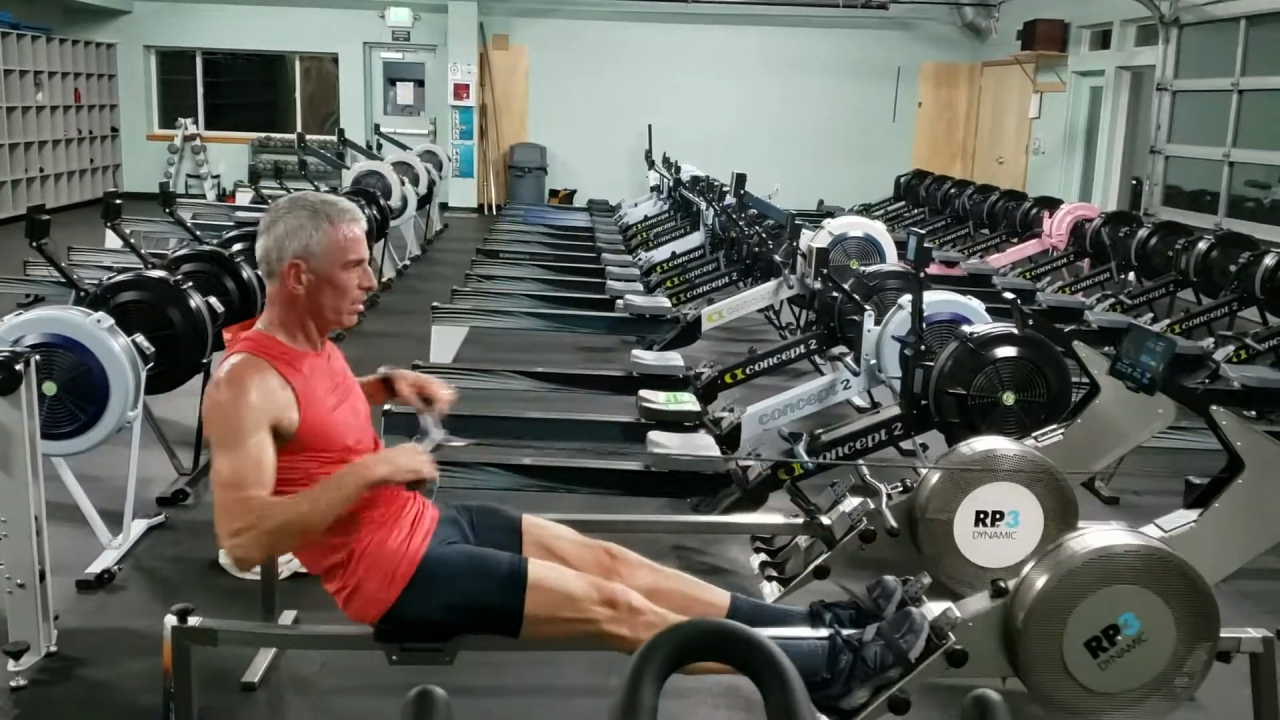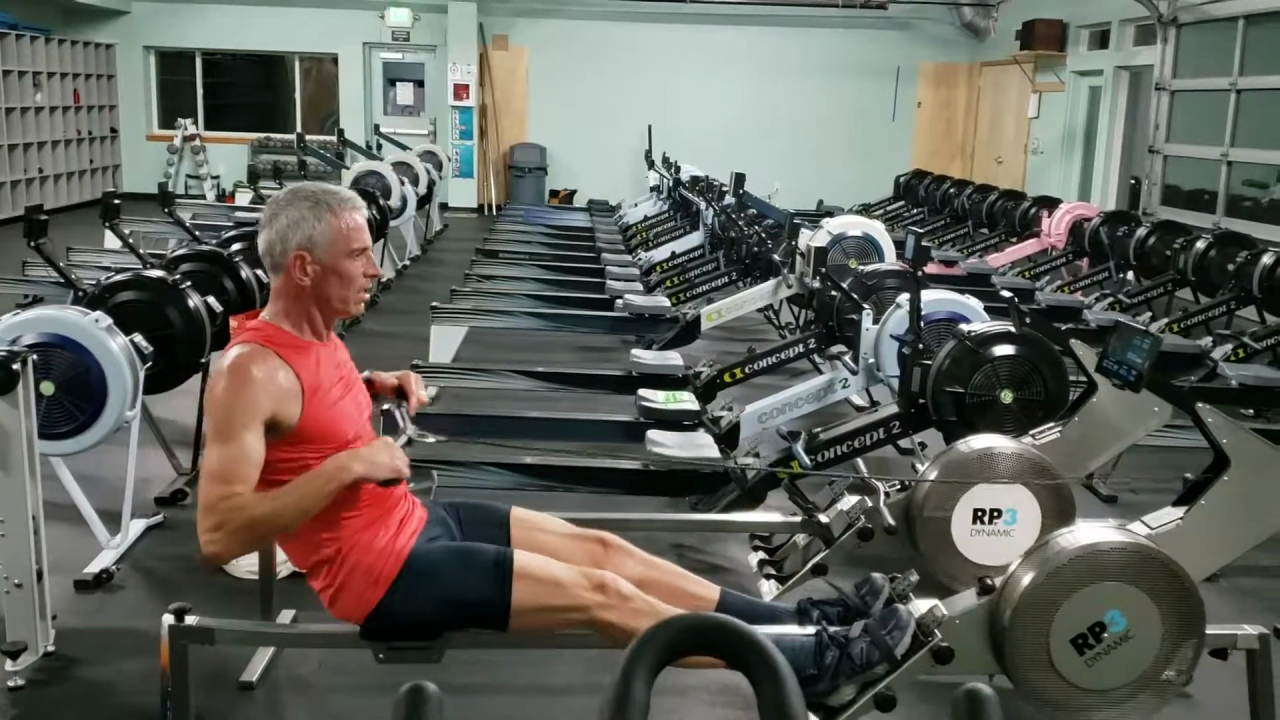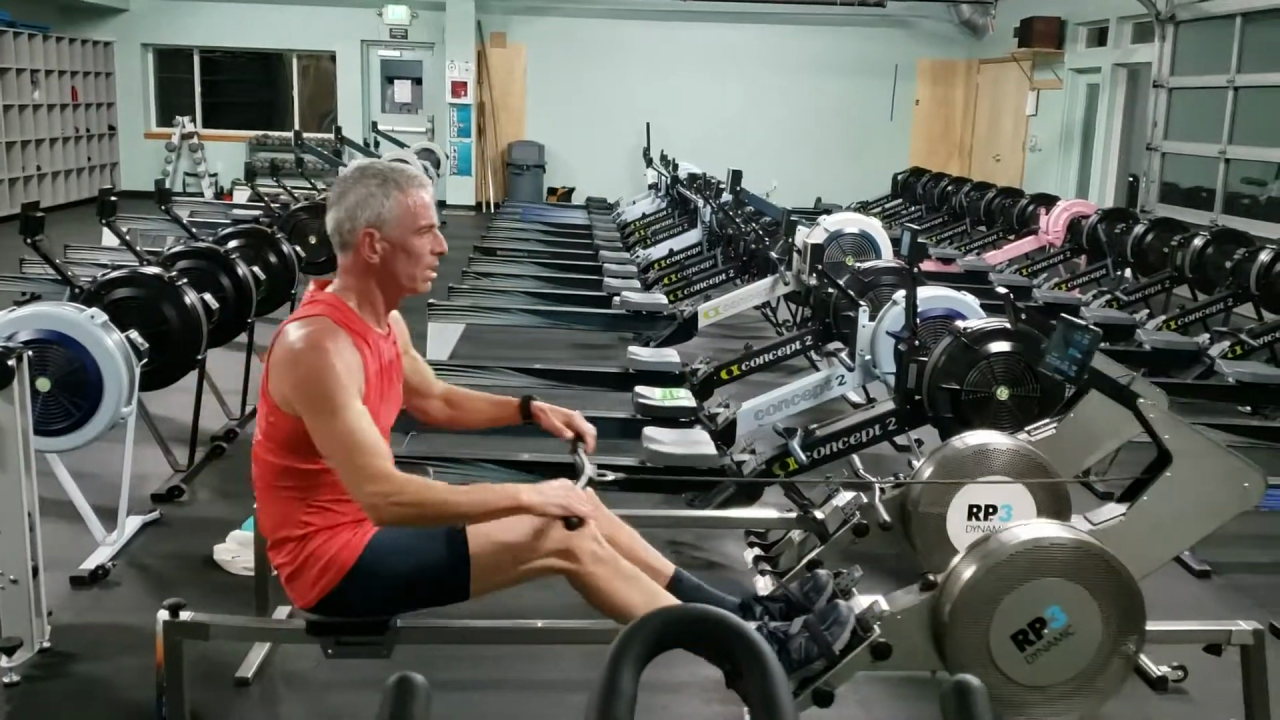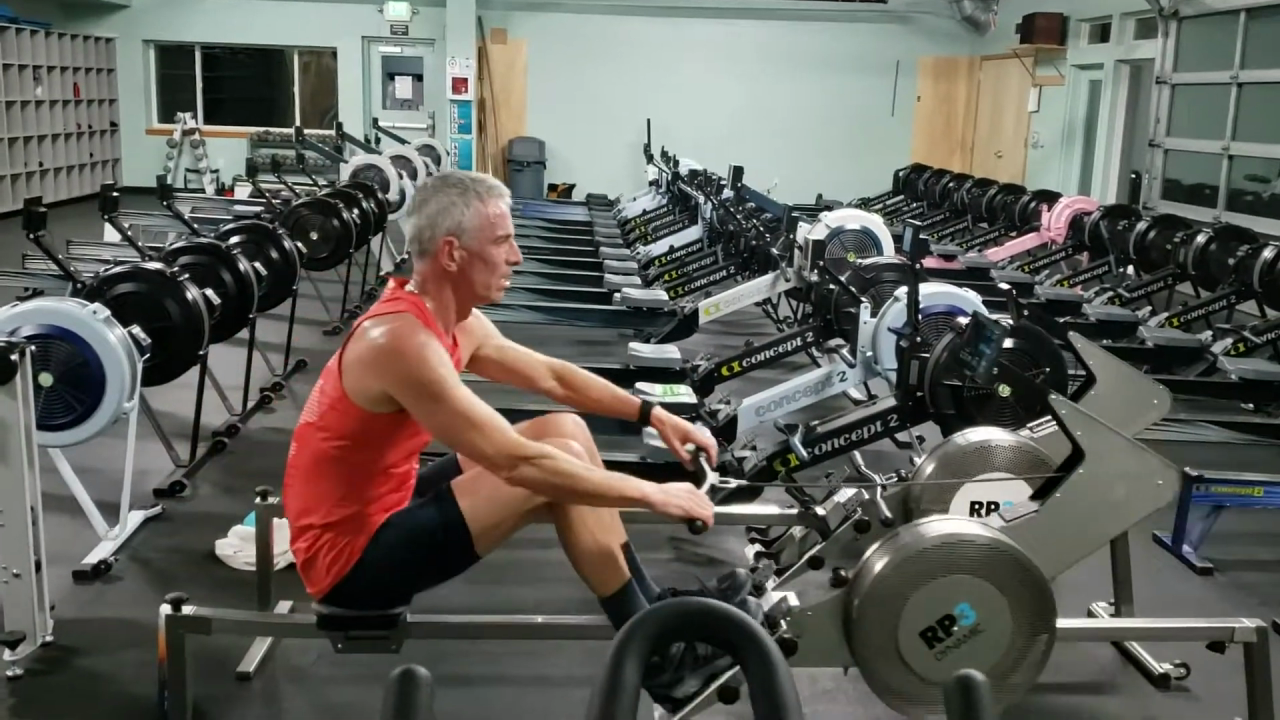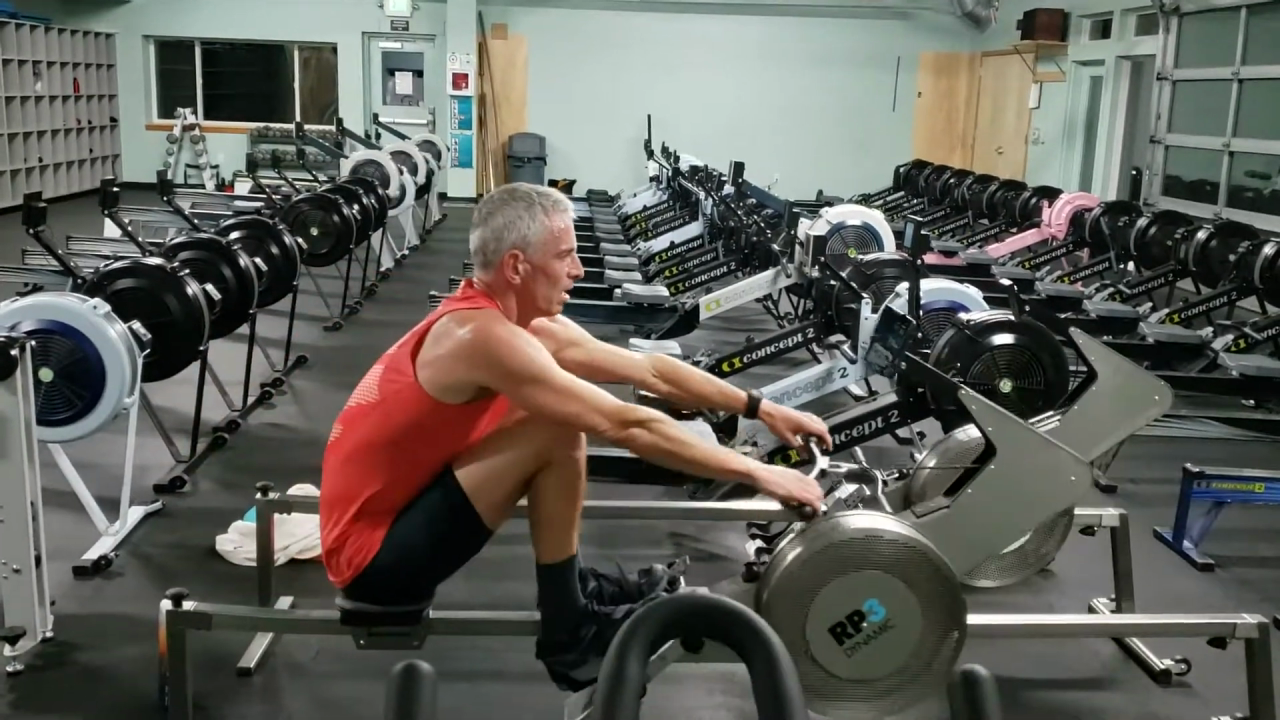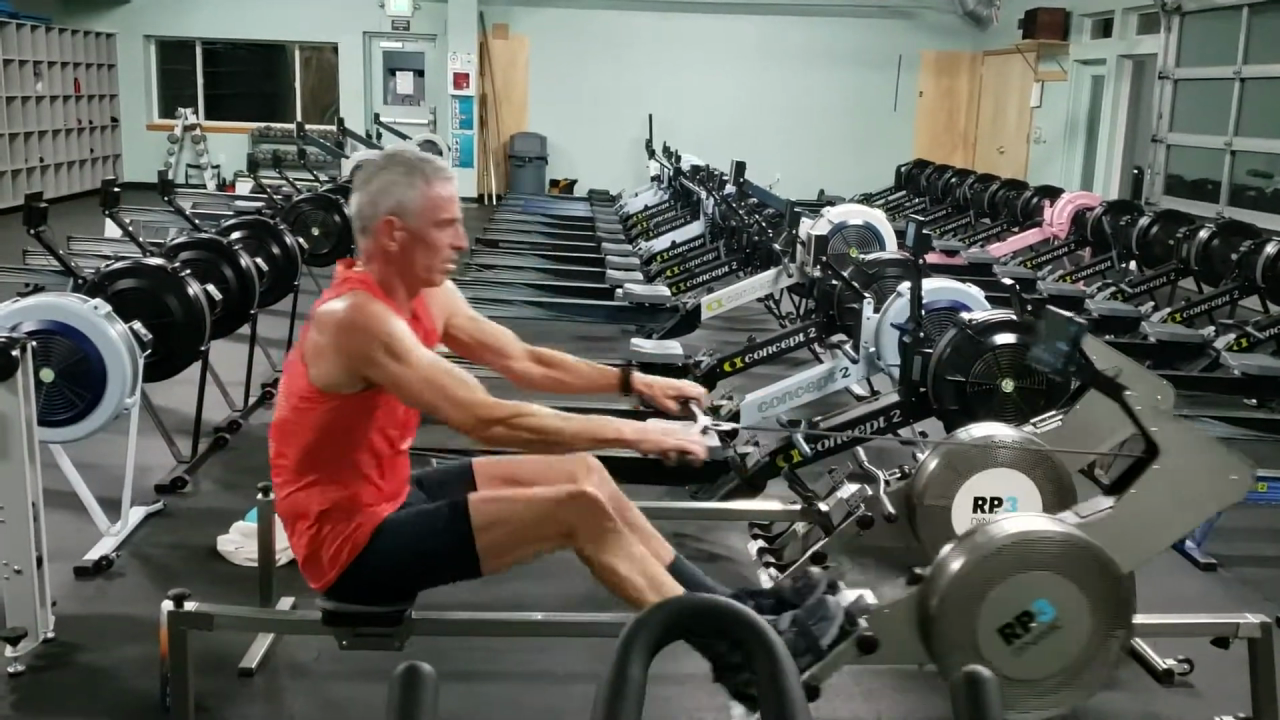
dt=0.5s
person 1, frame 1
left shoulder: (310, 336)
right shoulder: (246, 384)
right elbow: (245, 542)
left wrist: (391, 383)
right wrist: (366, 471)
left hip: (418, 526)
right hip: (394, 574)
left knee: (609, 561)
right knee: (611, 608)
left ankle: (815, 625)
person 1, frame 2
left shoulder: (309, 331)
right shoulder: (249, 373)
right elbow: (218, 533)
left wrist: (373, 385)
right wrist: (353, 465)
left hip: (408, 523)
right hip: (378, 572)
left knee: (600, 550)
right knee: (598, 594)
left ankle: (802, 622)
right ankle: (818, 664)
person 1, frame 3
left shoulder: (378, 317)
right shoulder: (318, 347)
left elbow: (436, 401)
right elbow: (383, 498)
left wrist: (530, 410)
right wrist: (520, 498)
left hip: (370, 523)
right hip: (336, 560)
left knee: (574, 505)
right knee: (565, 541)
left ankle: (742, 615)
person 1, frame 4
left shoulder: (450, 317)
right shoulder: (401, 340)
left elbow: (553, 376)
right elbow: (521, 464)
left wrist: (653, 415)
right wrist: (654, 495)
left hip: (384, 511)
right hip: (349, 558)
left knee: (564, 431)
right knee: (550, 469)
left ankle: (651, 607)
right ankle: (654, 653)
person 1, frame 5
left shoulder: (526, 321)
right shoulder: (484, 337)
left elbow: (651, 371)
right elbow: (628, 427)
left wrist: (763, 408)
right wrist: (759, 473)
left hip: (402, 505)
right hip: (375, 553)
left knee: (579, 410)
right knee: (562, 425)
left ankle: (575, 592)
right ankle: (569, 634)
person 1, frame 6
left shoulder: (421, 289)
right shoulder: (357, 318)
left elbow: (519, 358)
right elbow: (490, 419)
left wrist: (633, 382)
right wrist: (636, 434)
left hip: (384, 501)
right hip: (349, 545)
left knee: (579, 476)
right knee: (579, 497)
left ankle: (745, 608)
right ankle: (737, 652)
